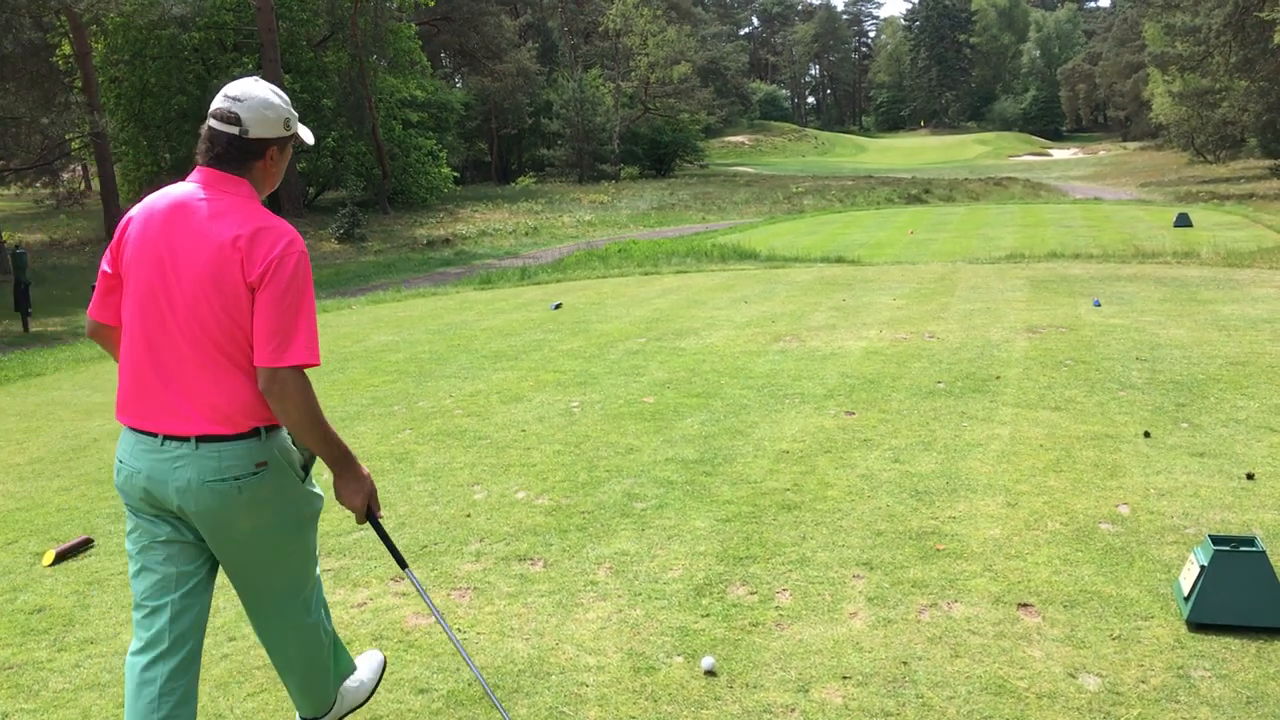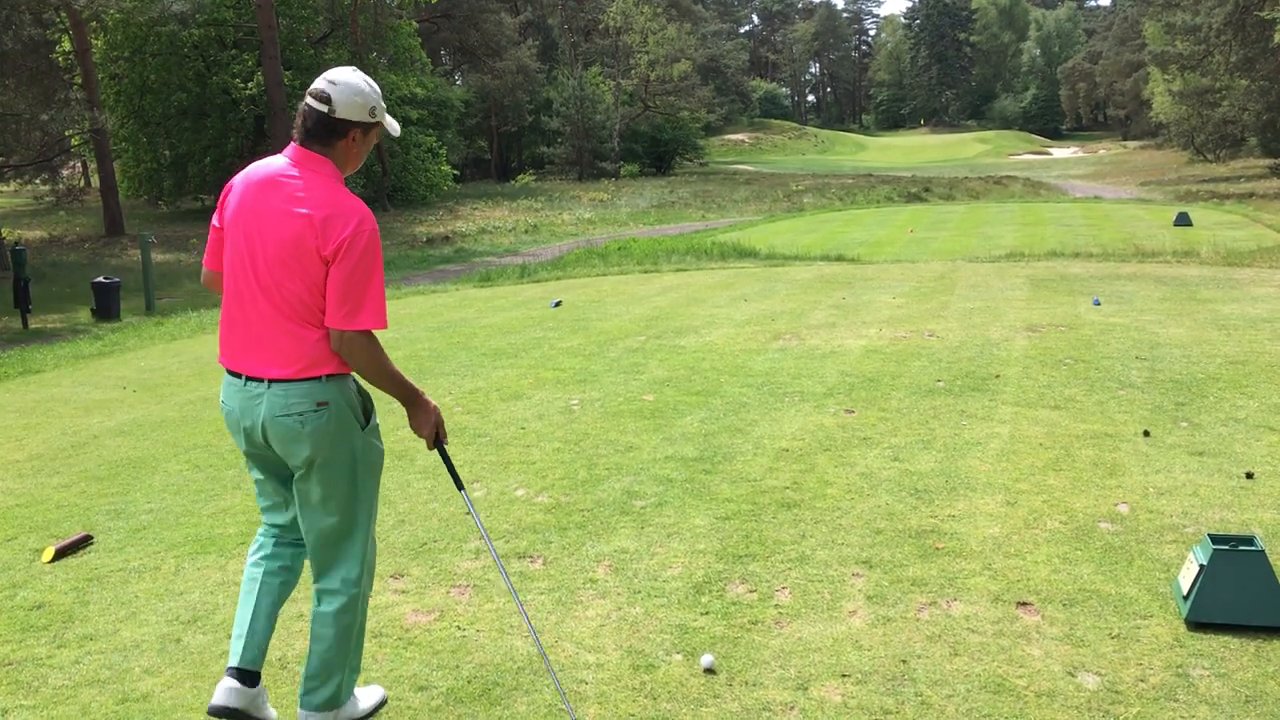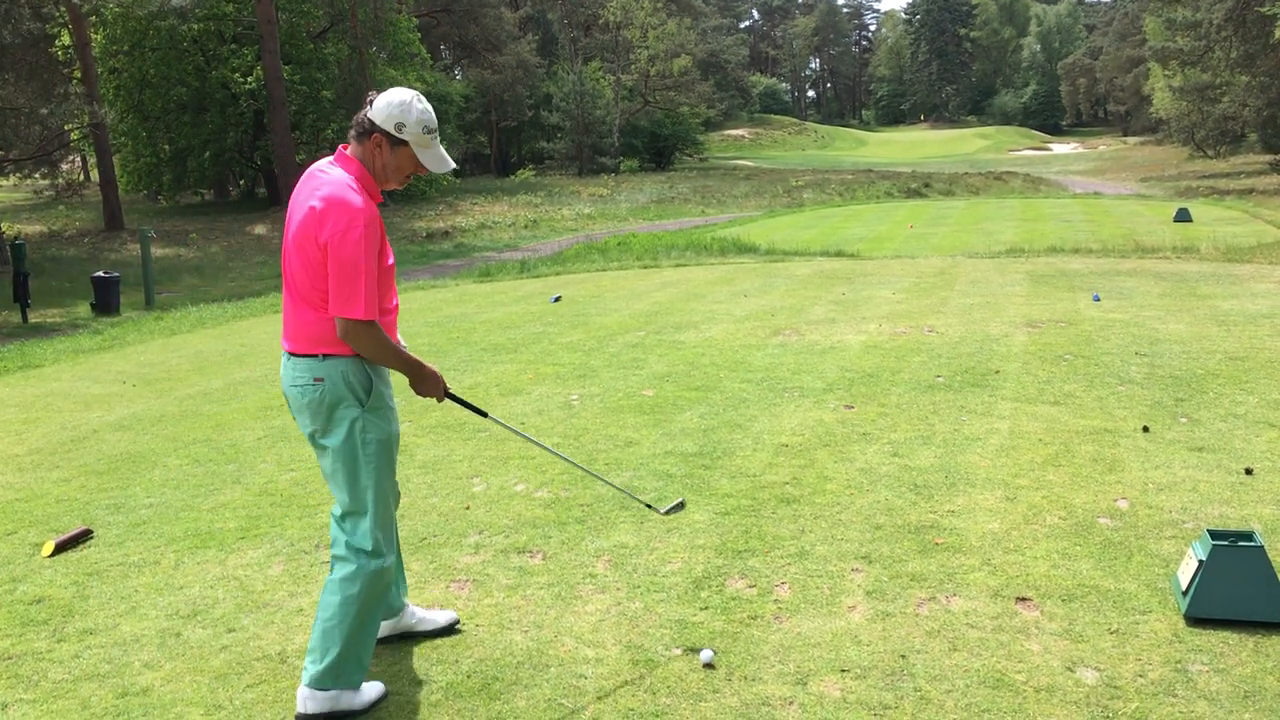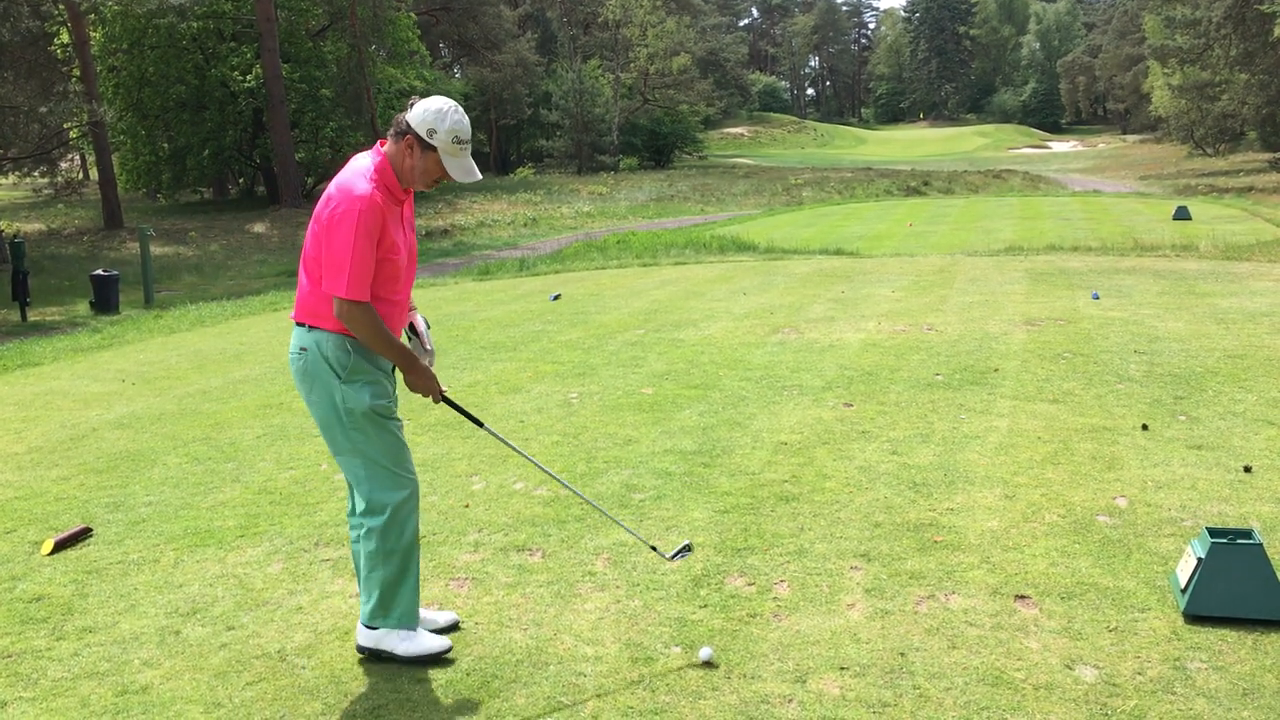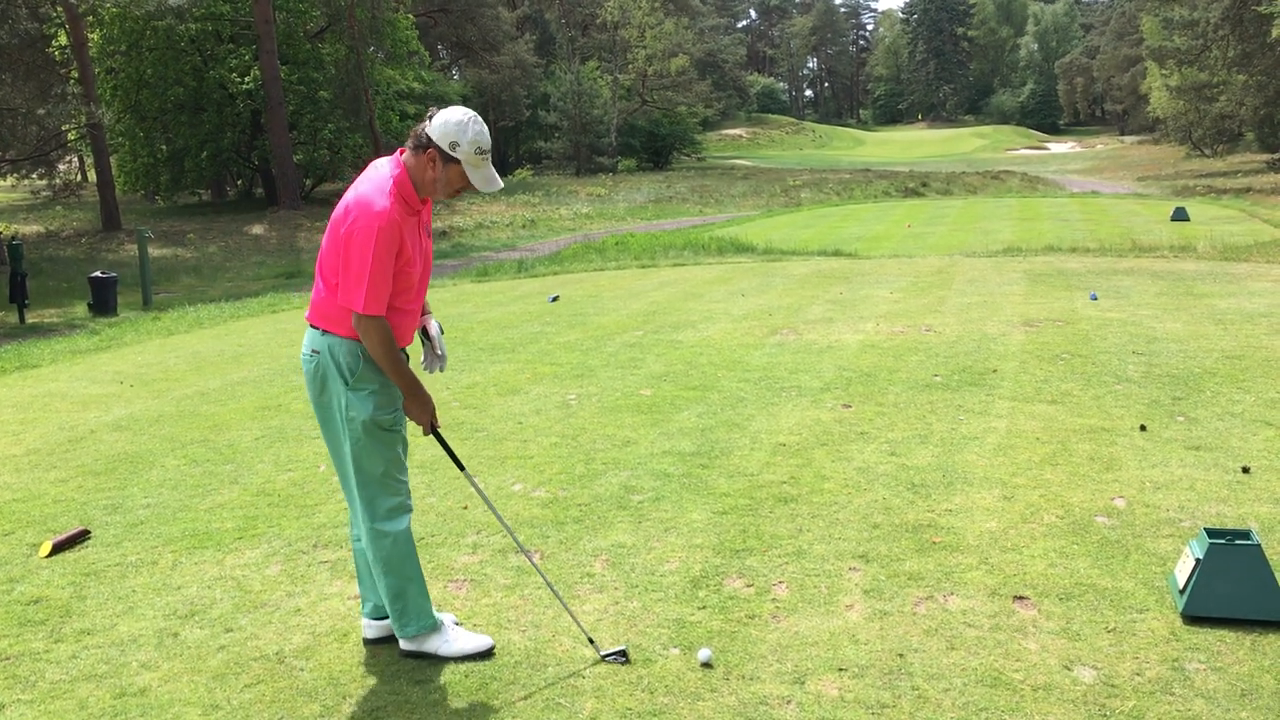
dt=0.4s
person 1, frame 1
left shoulder: (142, 215)
right shoulder: (275, 242)
left elbow: (103, 327)
right elbow: (280, 384)
right wrist: (344, 465)
left hip: (145, 461)
right hip: (240, 464)
left knee: (160, 638)
right knee: (287, 601)
person 1, frame 2
left shoulder: (245, 183)
right shoulder: (348, 218)
left elbow: (214, 278)
right elbow: (351, 341)
right wrist: (414, 401)
left hip: (242, 394)
right hip: (317, 402)
left knee: (280, 531)
right knee: (342, 557)
person 1, frame 3
left shoulder: (323, 177)
right shoulder: (351, 209)
right elbow: (354, 328)
left wrist: (383, 324)
right wrist: (415, 370)
left hip: (313, 369)
right hip: (339, 379)
left knee: (368, 508)
right knee: (368, 533)
left ankle: (388, 609)
person 1, frame 4
left shoulder: (397, 183)
right shoulder: (359, 198)
right elbow: (348, 307)
left wrist: (411, 317)
right wrist: (409, 364)
left hip: (363, 352)
right hip: (337, 357)
left knee: (376, 489)
right knee: (391, 491)
left ankle: (386, 610)
right ankle: (386, 626)
person 1, frame 5
left shoulder: (411, 186)
right shoulder: (378, 211)
right elbow: (364, 320)
left wrist: (426, 320)
right wrist: (412, 391)
left hip: (371, 355)
right hip: (348, 360)
left knee: (381, 493)
right knee: (382, 500)
left ankle: (385, 611)
right ankle: (417, 627)
